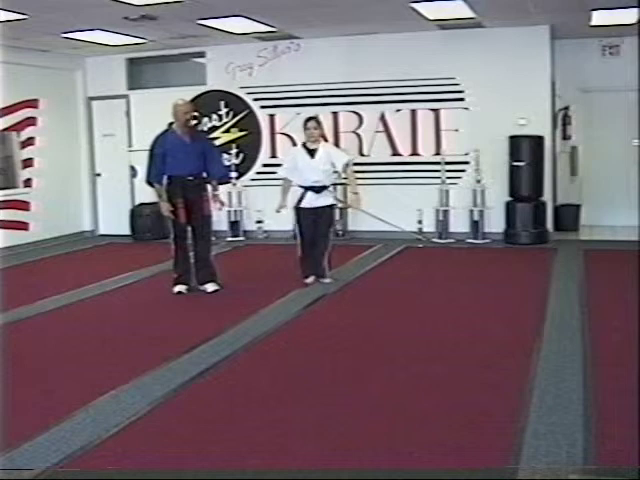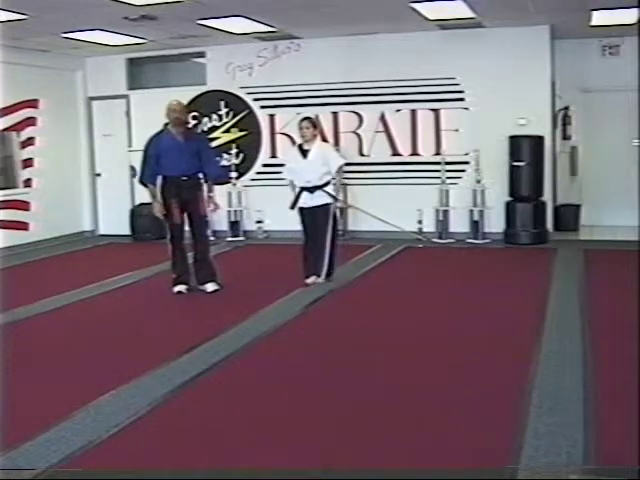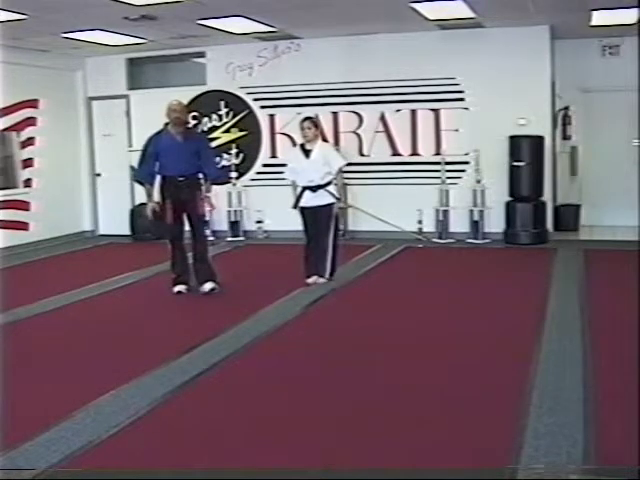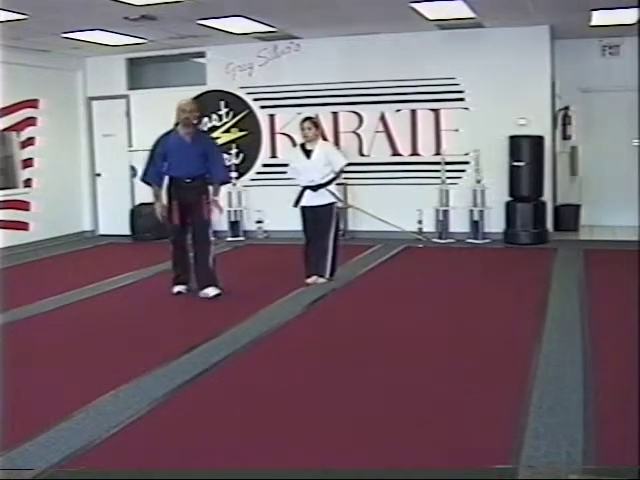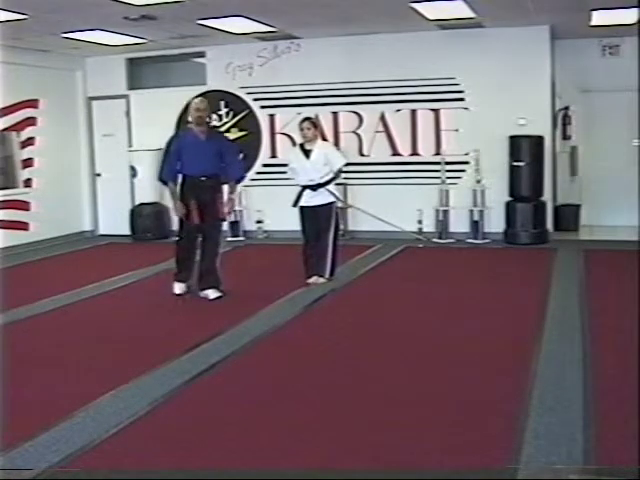
dt=0.4s
person 1, frame 1
left shoulder: (201, 139)
right shoulder: (163, 140)
left elbow: (212, 167)
right elbow: (156, 173)
left wrist: (214, 192)
right wrist: (162, 200)
left hip: (198, 187)
right hip: (176, 189)
left knee: (203, 234)
right knee: (180, 236)
left ankle: (206, 279)
right ankle: (181, 280)
person 1, frame 2
left shoulder: (197, 139)
right shoulder: (158, 141)
left elbow: (208, 167)
right elbow: (150, 173)
left wrist: (210, 194)
right wrist: (155, 200)
left hip: (193, 187)
right hip: (171, 189)
left knee: (200, 233)
right knee: (176, 236)
left ankle: (206, 279)
right ankle: (180, 280)
person 1, frame 3
left shoulder: (196, 138)
right shoulder: (157, 140)
left elbow: (208, 167)
right elbow: (147, 171)
left wrist: (207, 193)
right wrist: (150, 199)
left hip: (192, 187)
right hip: (170, 189)
left knee: (199, 233)
right knee: (175, 236)
left ankle: (206, 279)
right ankle: (181, 280)
person 1, frame 4
left shoulder: (205, 140)
right shoulder: (166, 140)
left elbow: (216, 170)
right elbow: (156, 172)
left wrist: (214, 196)
right wrist: (158, 201)
left hip: (199, 190)
right hip: (176, 190)
left knee: (202, 237)
right knee: (178, 237)
left ankle: (207, 284)
right ankle: (181, 280)
person 1, frame 5
left shoulder: (219, 139)
right shoulder: (180, 139)
left elbow: (231, 168)
right elbow: (170, 171)
left wrist: (231, 195)
right wrist: (175, 199)
left hip: (213, 189)
right hip: (190, 189)
left knee: (212, 239)
right knee: (187, 237)
left ankle: (208, 285)
right ankle: (181, 279)
person 2, frame 1
left shoulder: (329, 150)
right shoulder: (296, 152)
left elbow: (348, 170)
right elbow: (287, 178)
left wrist: (354, 193)
right wrist: (283, 200)
left hip: (324, 199)
right hip: (305, 200)
left knee: (323, 237)
right knee: (306, 238)
left ankle: (322, 273)
right ankle: (310, 273)
person 2, frame 2
left shoulder: (325, 148)
right shoulder: (294, 153)
left elbow: (338, 172)
right elbow: (291, 178)
left wrist: (338, 196)
right wrist: (296, 197)
left hip: (323, 198)
right hip: (305, 199)
left knee: (324, 236)
right knee: (309, 237)
left ankle: (323, 273)
right ankle: (311, 272)
person 2, frame 3
left shoulder: (326, 149)
right shoulder: (295, 153)
left elbow: (338, 173)
right elbow: (293, 179)
left wrist: (339, 198)
right wrist: (296, 199)
left hip: (325, 198)
right hip: (306, 199)
left knee: (325, 237)
right knee: (311, 237)
left ankle: (324, 272)
right ankle: (312, 272)
person 2, frame 4
left shoulder: (327, 148)
right shoulder: (296, 152)
left elbow: (339, 169)
right elbow: (295, 174)
left wrist: (326, 182)
right wrist: (307, 183)
left hip: (326, 197)
right hip: (307, 198)
left knee: (326, 236)
right knee: (310, 237)
left ankle: (323, 272)
right ankle: (312, 272)
person 2, frame 5
left shoulder: (326, 148)
right shoulder: (295, 152)
left elbow: (338, 169)
left wrist: (325, 182)
right wrist: (306, 183)
left hip: (325, 196)
right hip: (306, 198)
left knee: (326, 236)
right knee: (310, 237)
left ankle: (323, 272)
right ankle: (312, 272)
